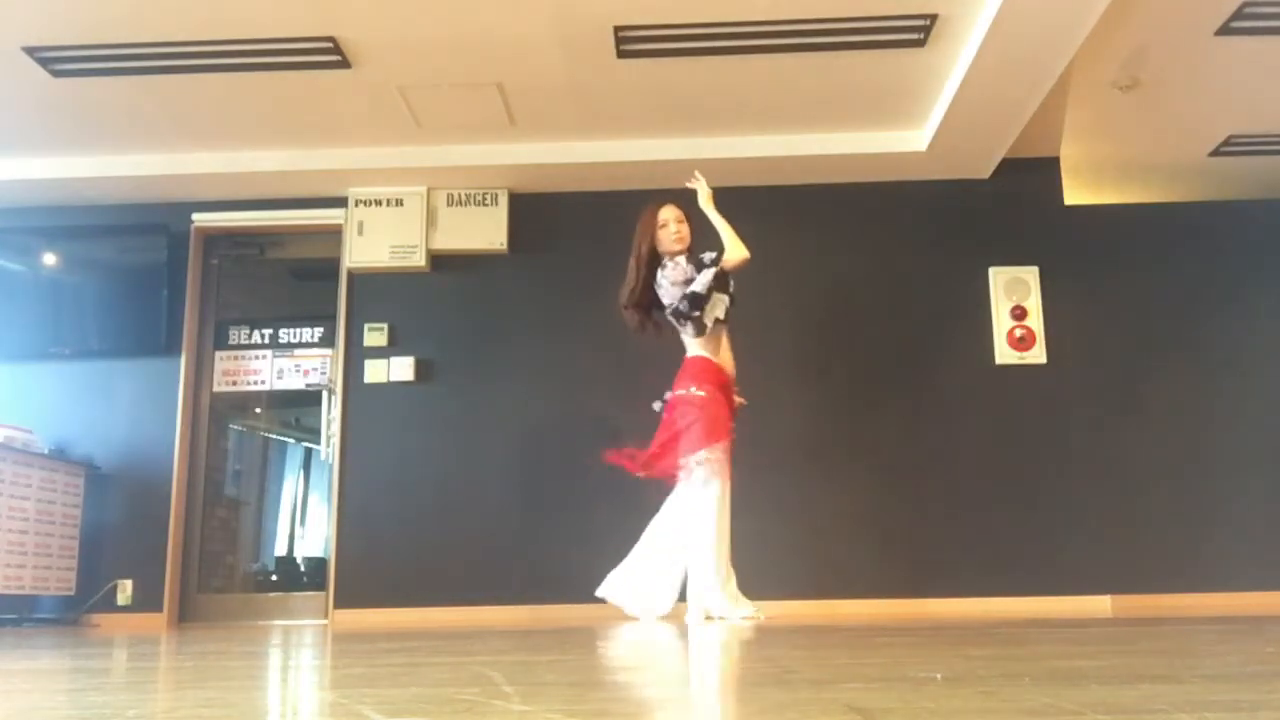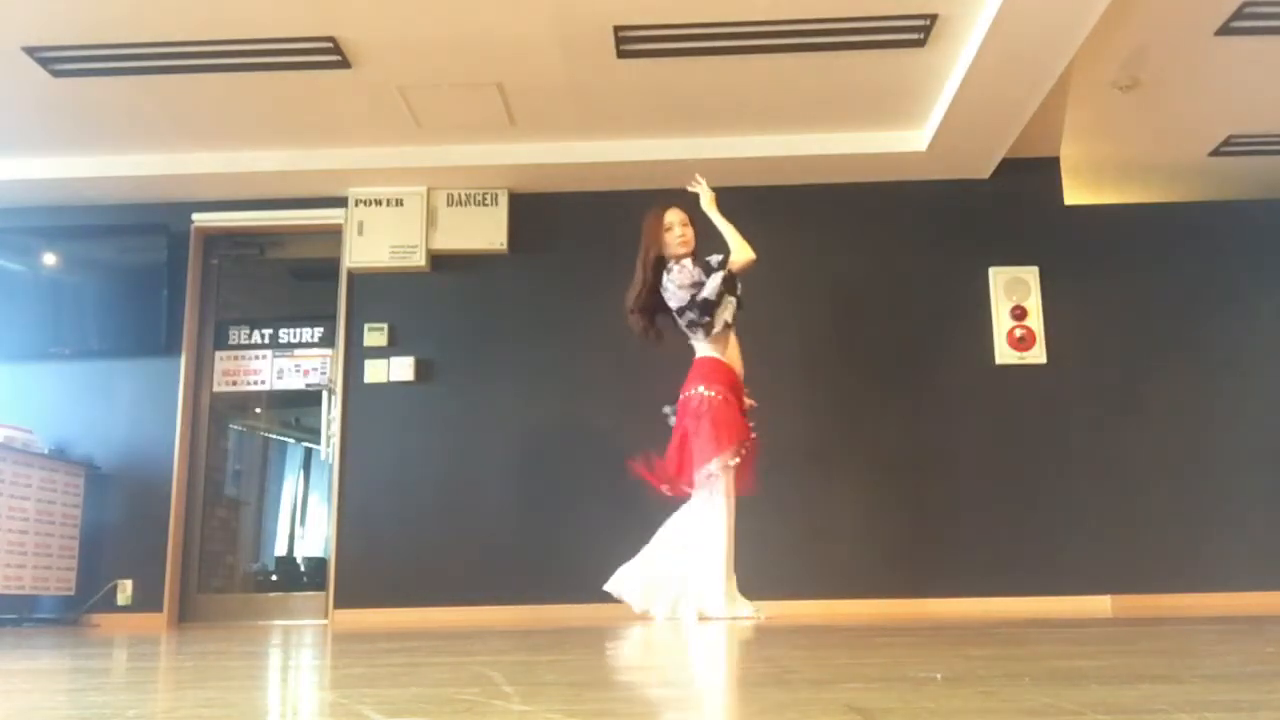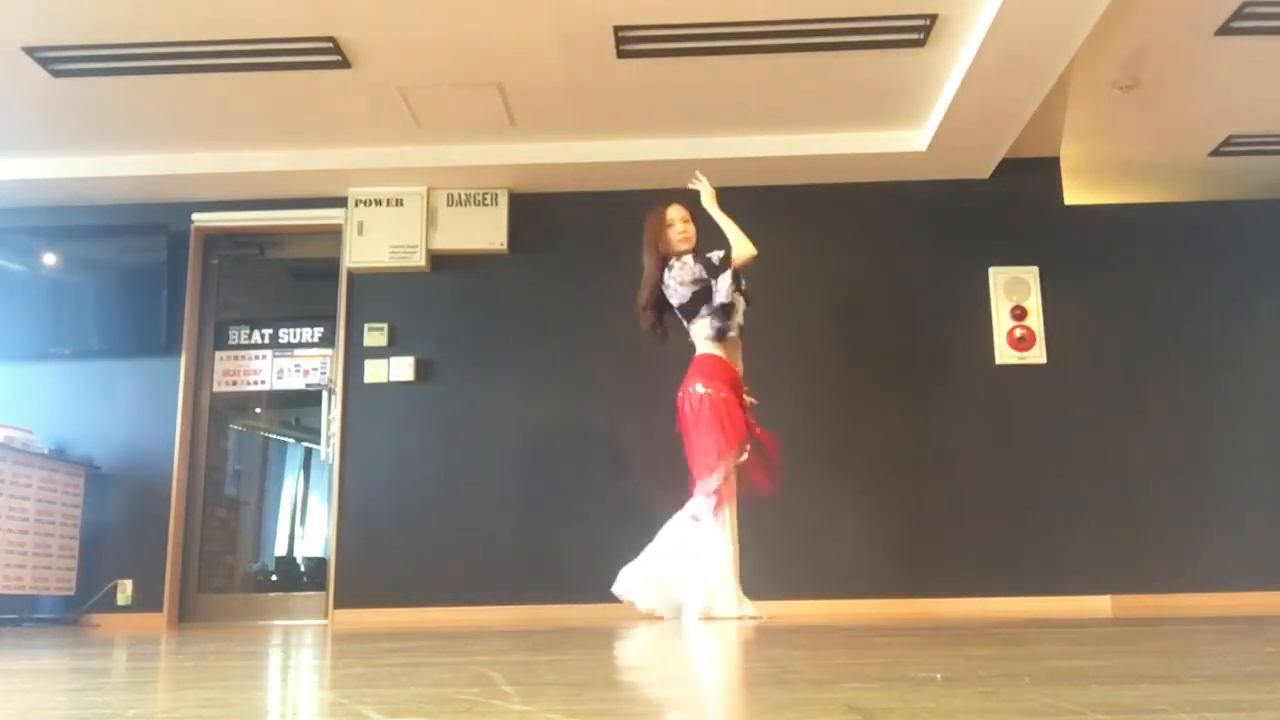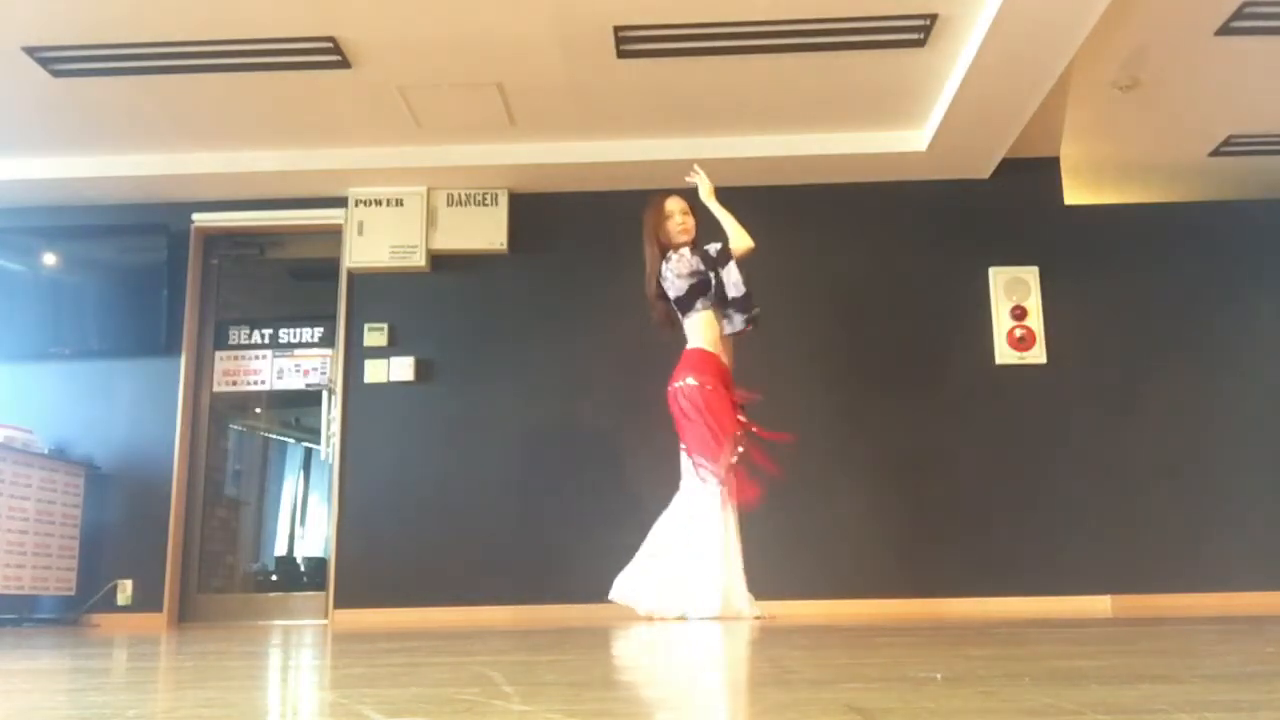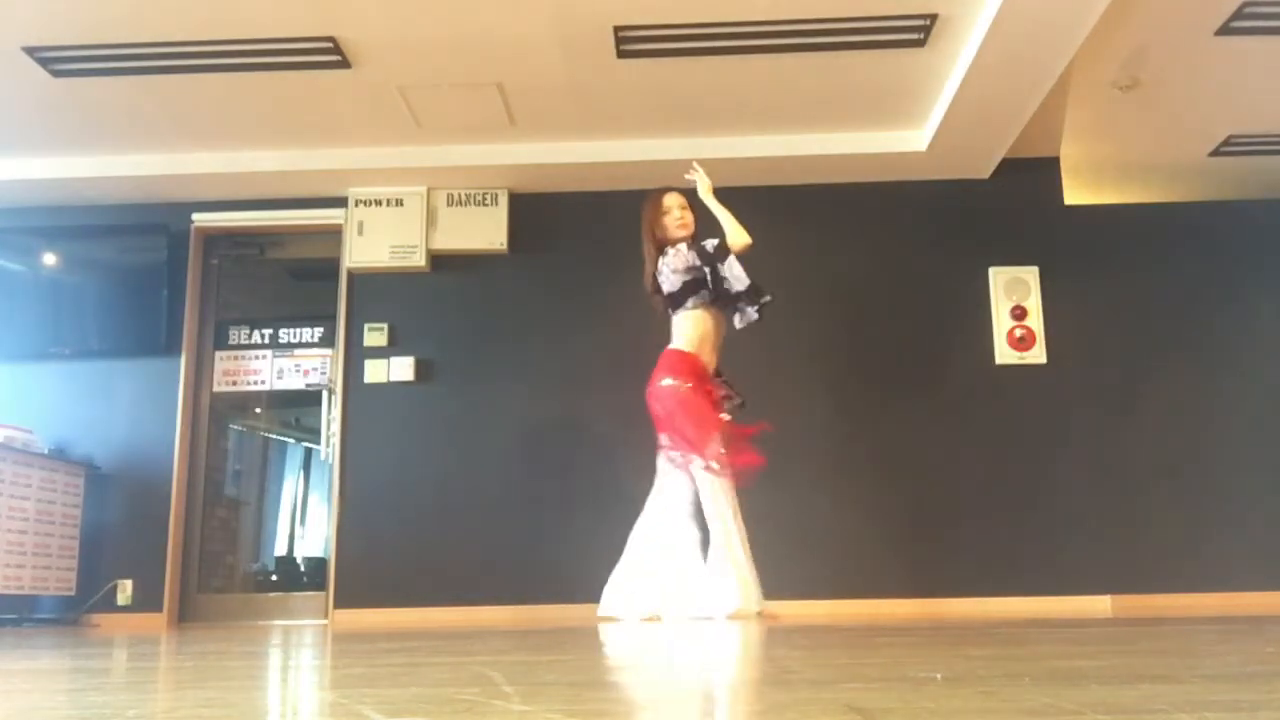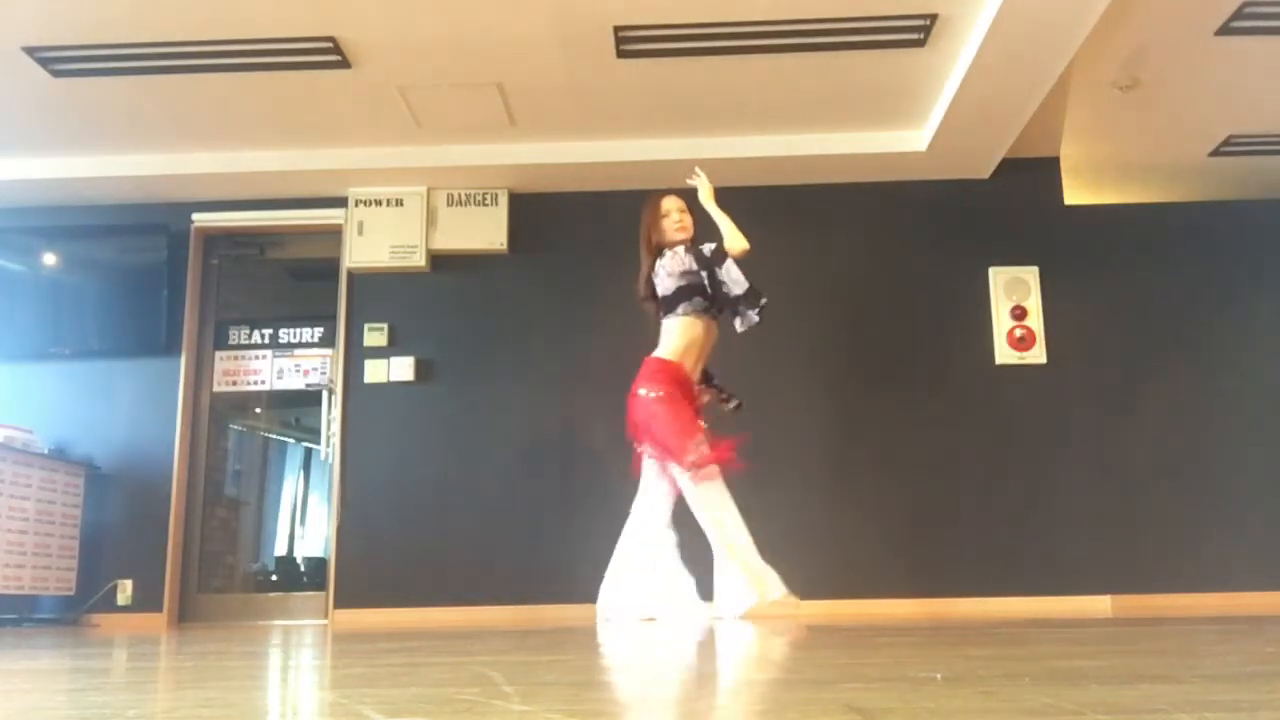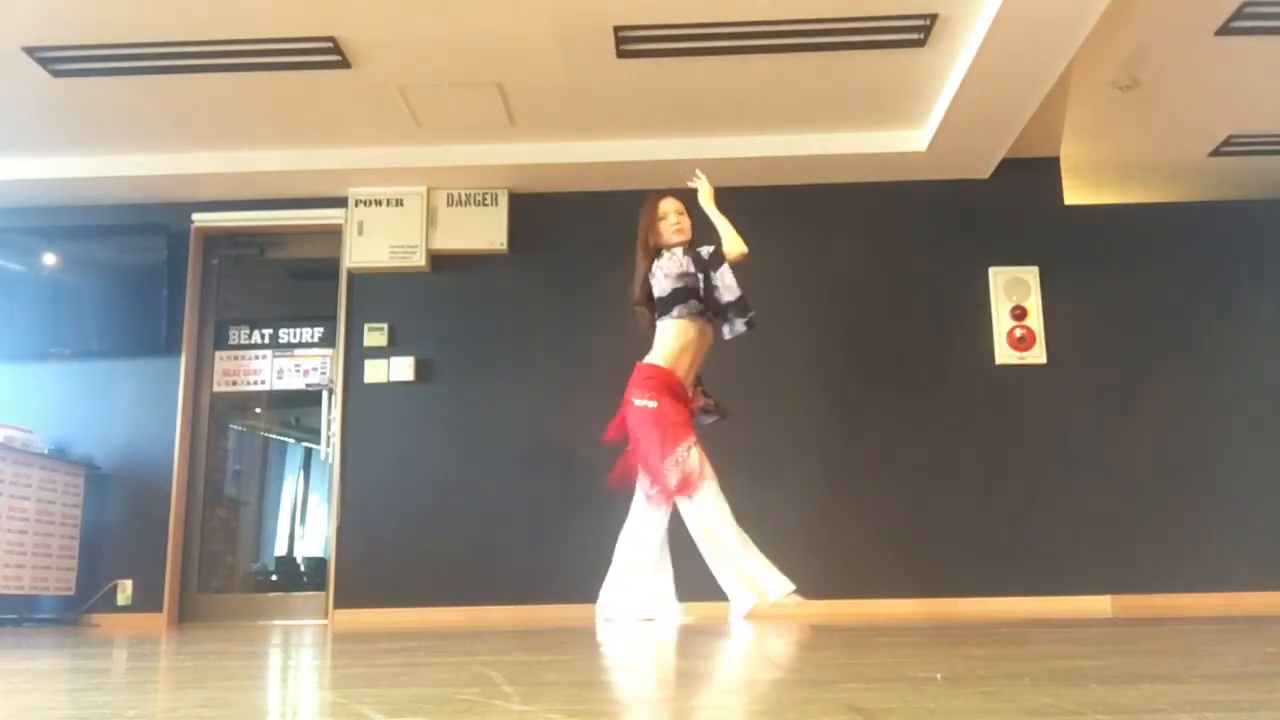
dt=0.1s
person 1, frame 1
left shoulder: (683, 274)
right shoulder: (674, 270)
right elbow: (738, 254)
right wrist: (710, 207)
left hip: (708, 387)
right hip: (702, 385)
left knee: (695, 495)
right knee: (709, 491)
left ankle: (640, 588)
right ankle: (715, 598)
person 1, frame 2
left shoulder: (689, 275)
right shoulder: (680, 273)
right elbow: (745, 256)
right wrist: (714, 210)
left hip: (716, 390)
right hip: (712, 385)
left knee: (710, 498)
right knee: (715, 496)
left ankle: (647, 585)
right ankle: (714, 599)
person 1, frame 3
left shoulder: (692, 273)
right shoulder: (682, 267)
right elbow: (747, 252)
right wrist: (714, 207)
left hip: (713, 386)
right hip: (708, 383)
left knee: (712, 495)
right knee: (716, 493)
left ankle: (653, 584)
right ankle: (714, 598)
person 1, frame 4
left shoulder: (694, 266)
right shoulder: (681, 260)
right elbow: (744, 244)
right wrist: (712, 199)
left hip: (702, 381)
right hip: (699, 377)
left knee: (699, 492)
right knee: (718, 489)
left ankle: (654, 588)
right ankle: (722, 597)
person 1, frame 5
left shoulder: (689, 262)
right shoulder: (679, 256)
right elbow: (741, 241)
right wrist: (710, 197)
left hip: (689, 383)
right hip: (678, 379)
left knee: (672, 494)
right knee: (715, 486)
left ankle: (635, 596)
right ankle: (729, 594)
person 1, frame 6
left shoulder: (691, 265)
right shoulder: (674, 260)
right elbow: (738, 246)
right wrist: (711, 201)
left hip: (675, 389)
right hip: (662, 384)
left knee: (655, 500)
right knee: (709, 490)
left ankle: (632, 599)
right ankle: (746, 589)
person 1, frame 7
left shoulder: (689, 267)
right shoulder: (671, 262)
right elbow: (738, 250)
right wrist: (709, 203)
left hip: (669, 395)
right hip: (656, 390)
left knee: (658, 499)
right knee: (702, 496)
left ankle: (632, 600)
right ankle: (752, 588)
